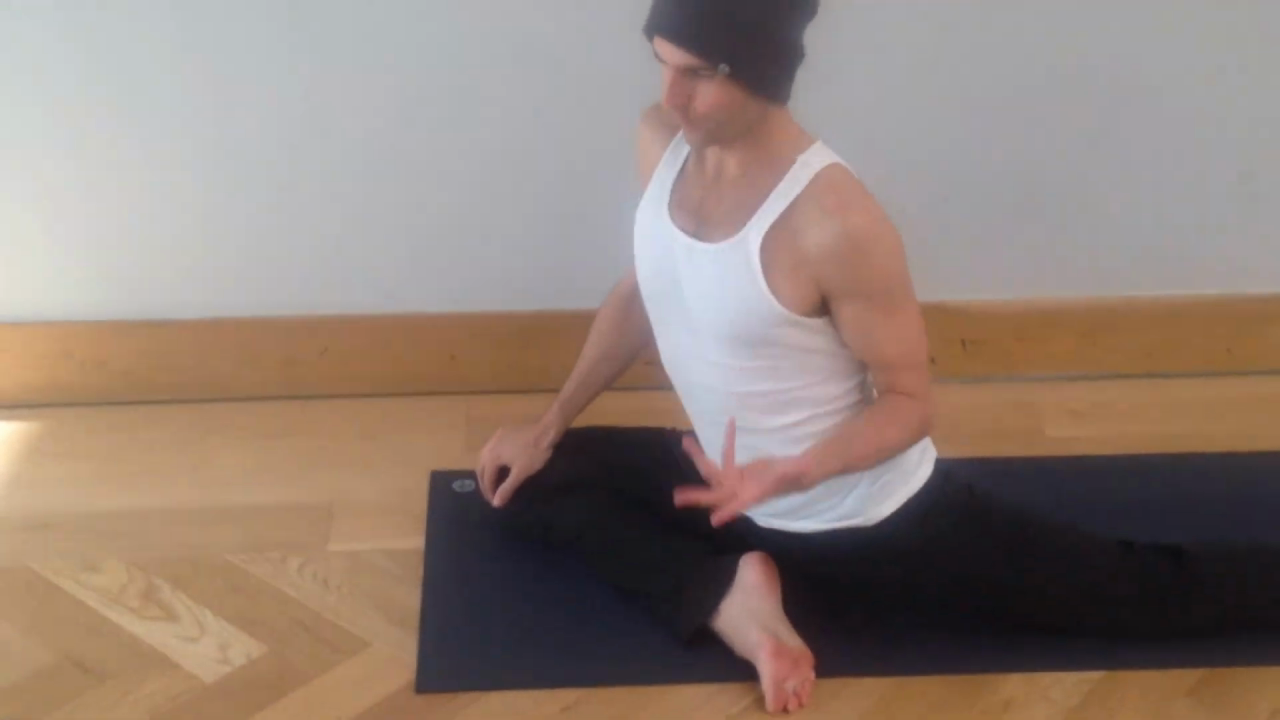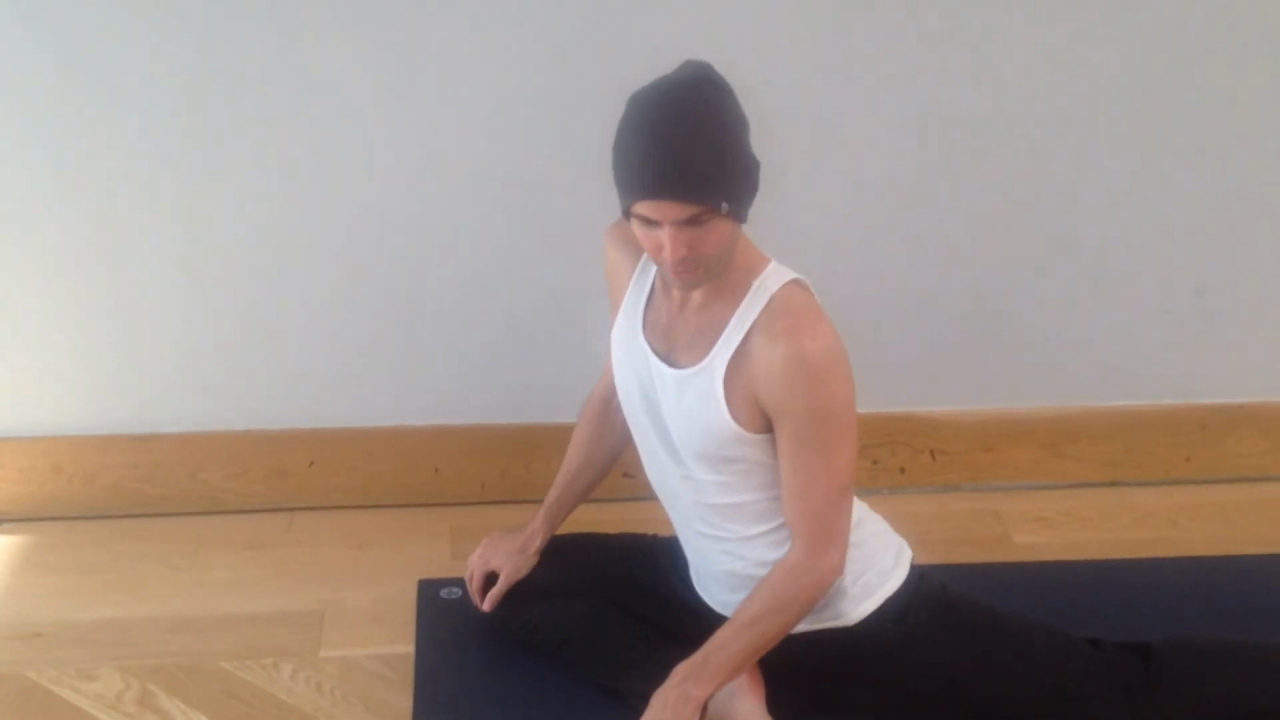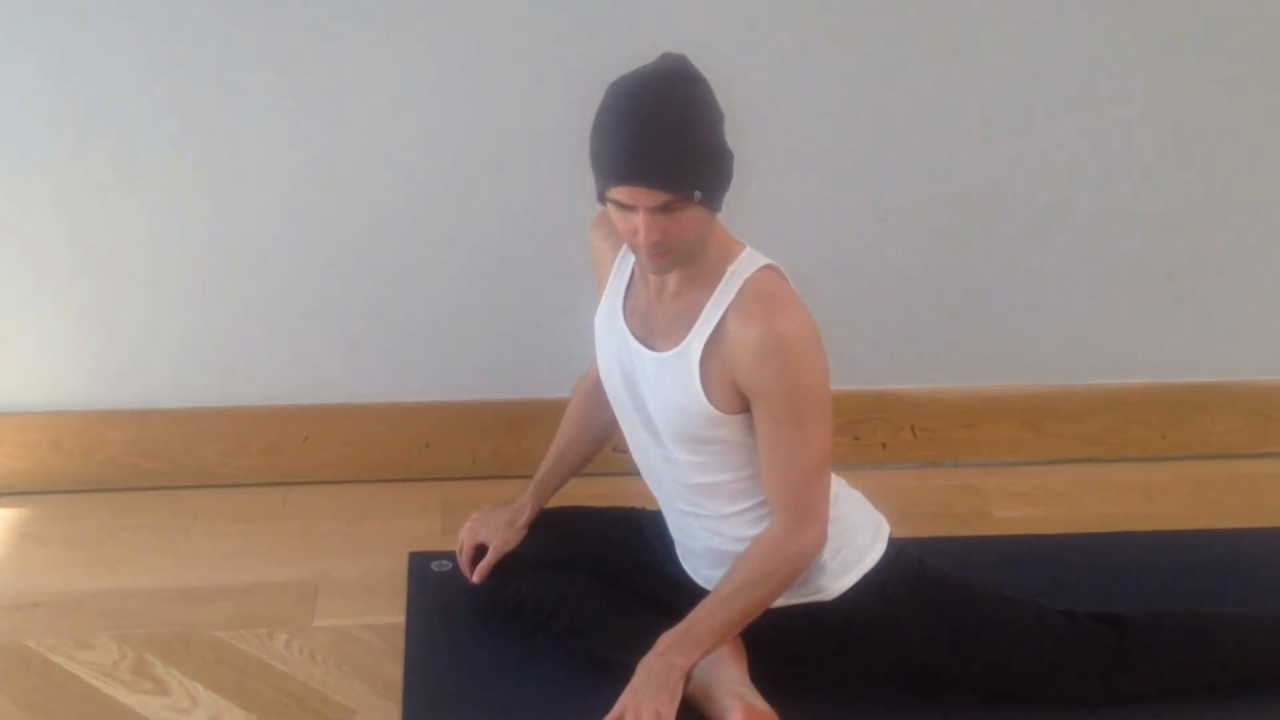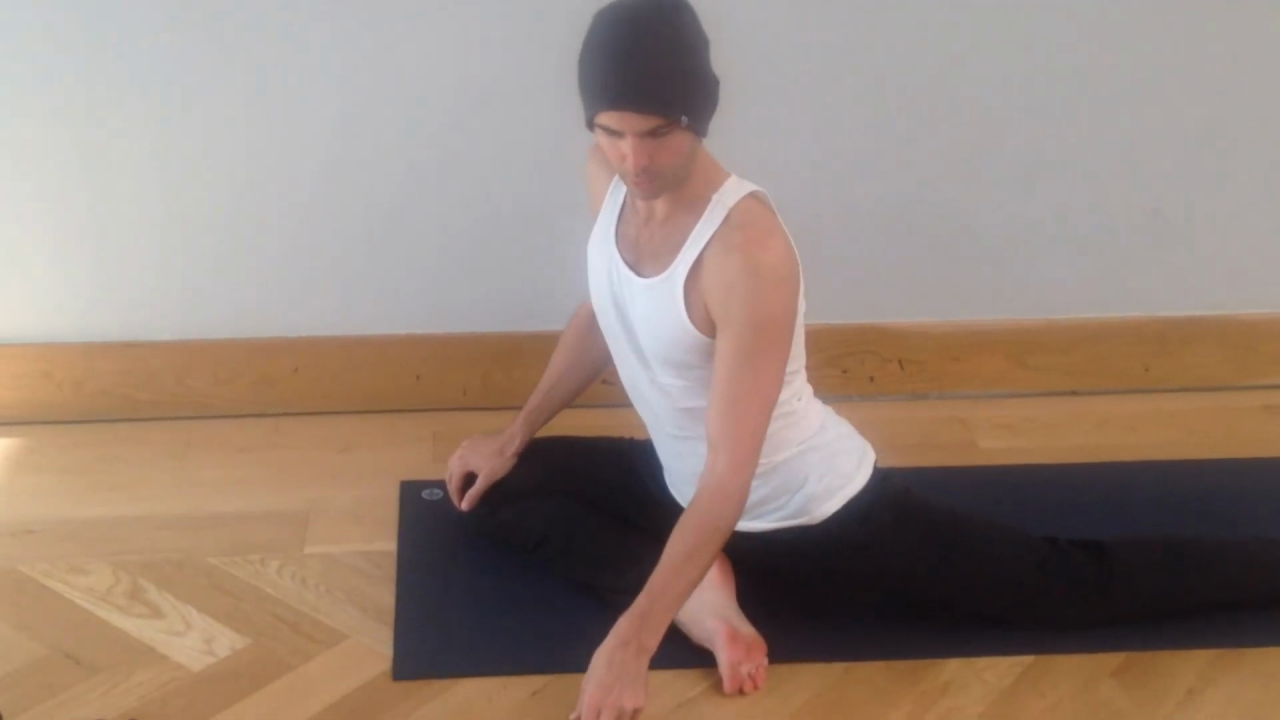
dt=1s
person 1, frame 1
left shoulder: (833, 222)
right shoulder: (662, 139)
left elbow: (909, 400)
right elbow: (644, 288)
left wrist: (795, 476)
right wrist: (552, 423)
left hip: (867, 518)
right hip: (732, 486)
left knee: (1137, 590)
right knee: (531, 485)
right ankle: (724, 596)
person 1, frame 2
left shoulder: (791, 341)
right shoulder: (626, 258)
left elbow: (817, 559)
right elbow: (616, 396)
right wrist: (536, 529)
left hip: (850, 616)
right hip: (716, 586)
right knee: (517, 586)
person 1, frame 3
left shoulder: (765, 324)
right shoulder: (609, 245)
left elbow: (798, 536)
right elbow: (607, 379)
right wrist: (526, 503)
left hip: (828, 592)
right hip: (699, 560)
right knee: (508, 560)
person 1, frame 4
left shoulder: (748, 251)
right shoulder: (607, 175)
left elbow: (731, 480)
right elbow: (604, 315)
left wrist: (635, 637)
right wrist: (515, 433)
left hip: (813, 514)
right hip: (685, 485)
left knee: (1070, 585)
right knee: (498, 488)
right ankle: (694, 591)
